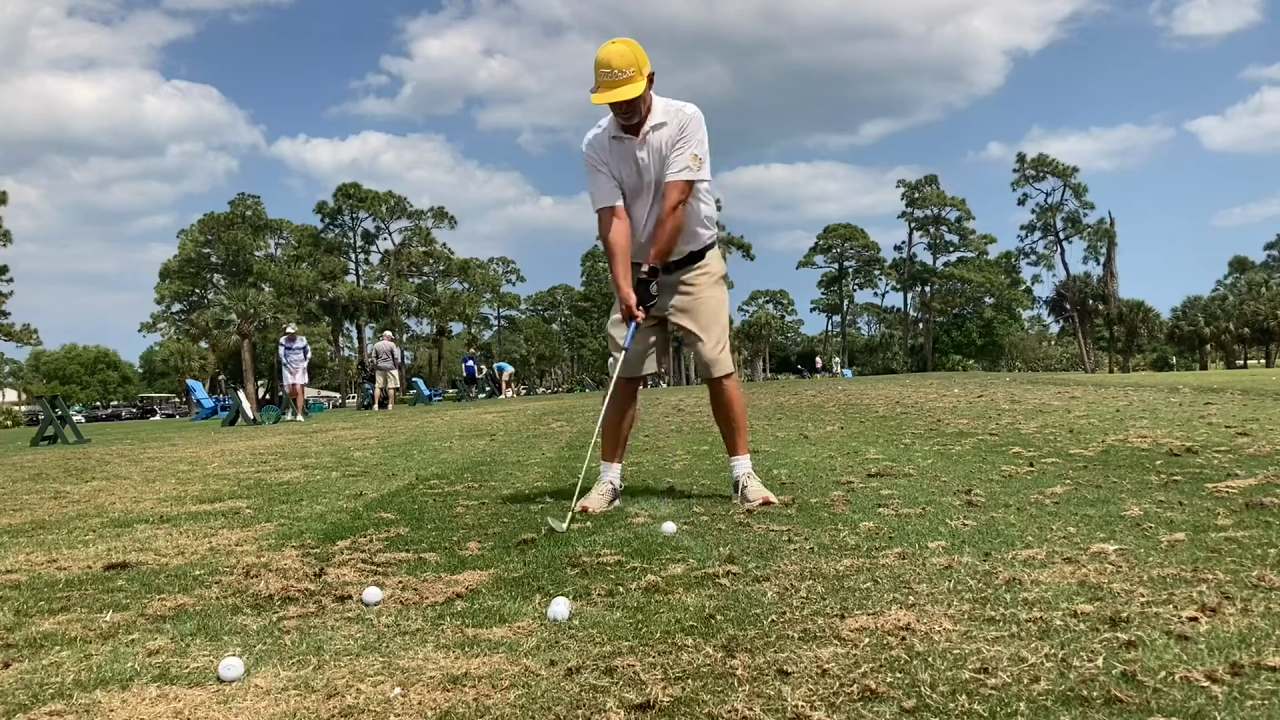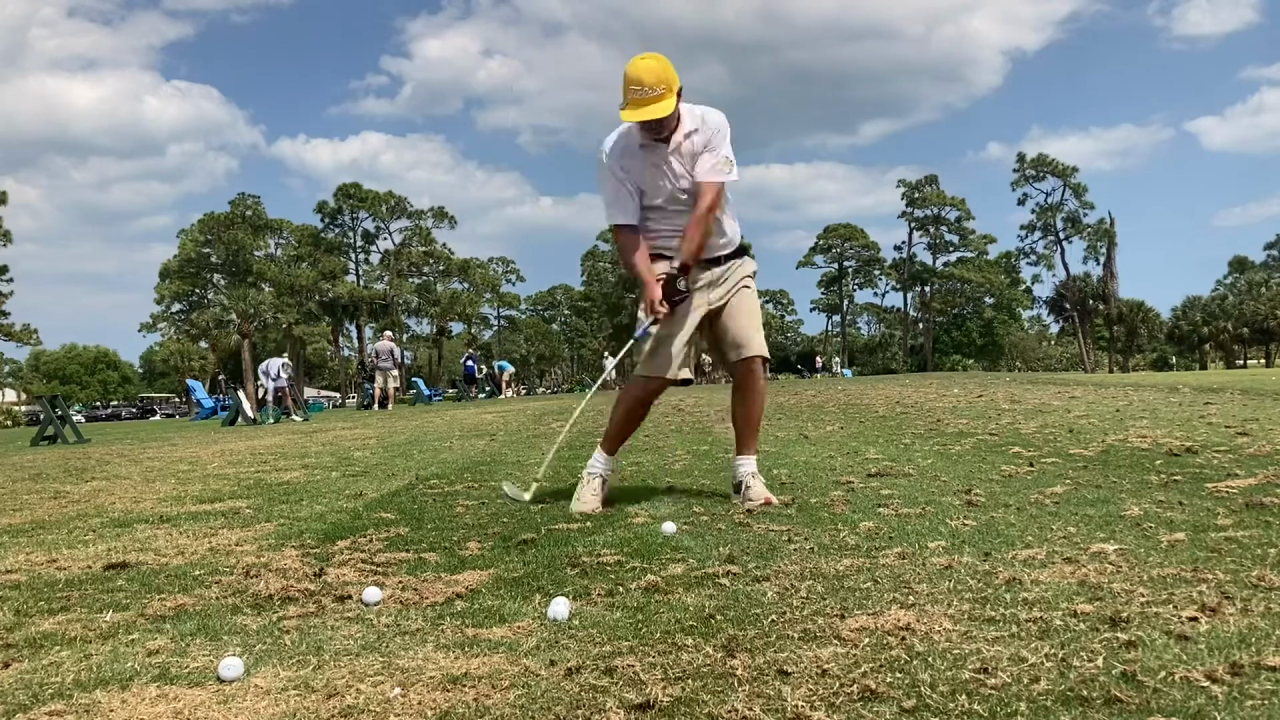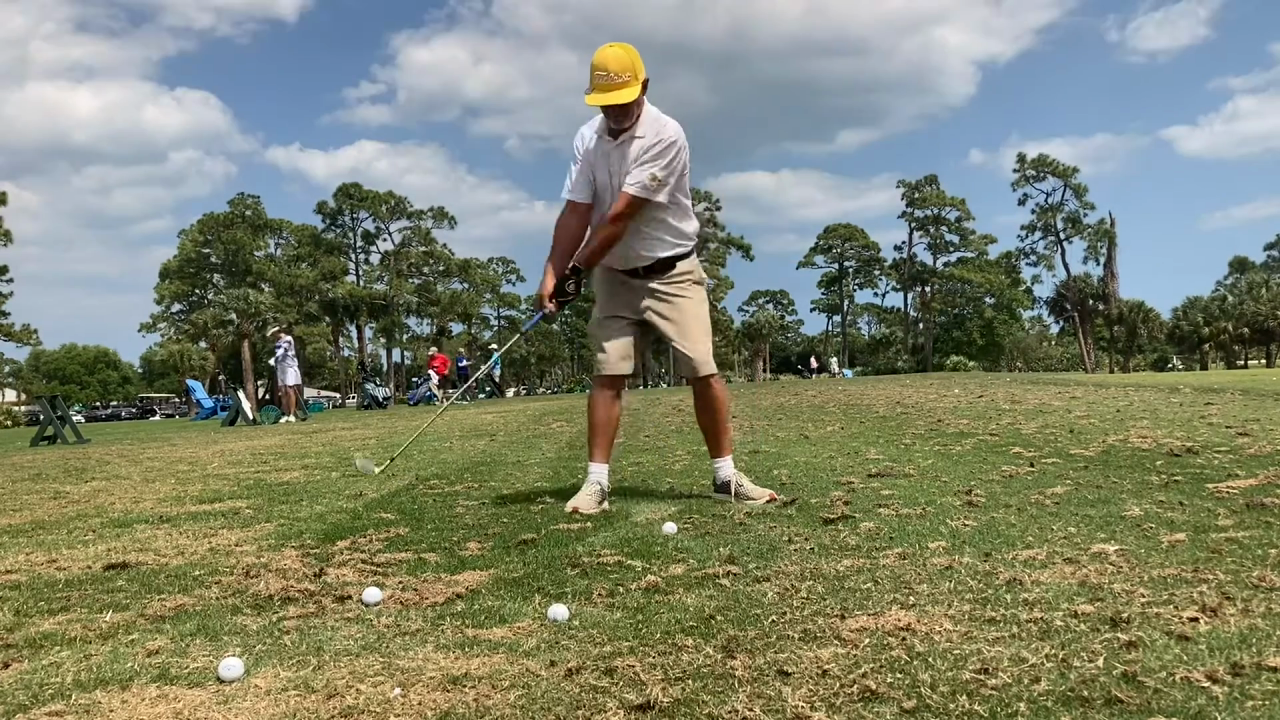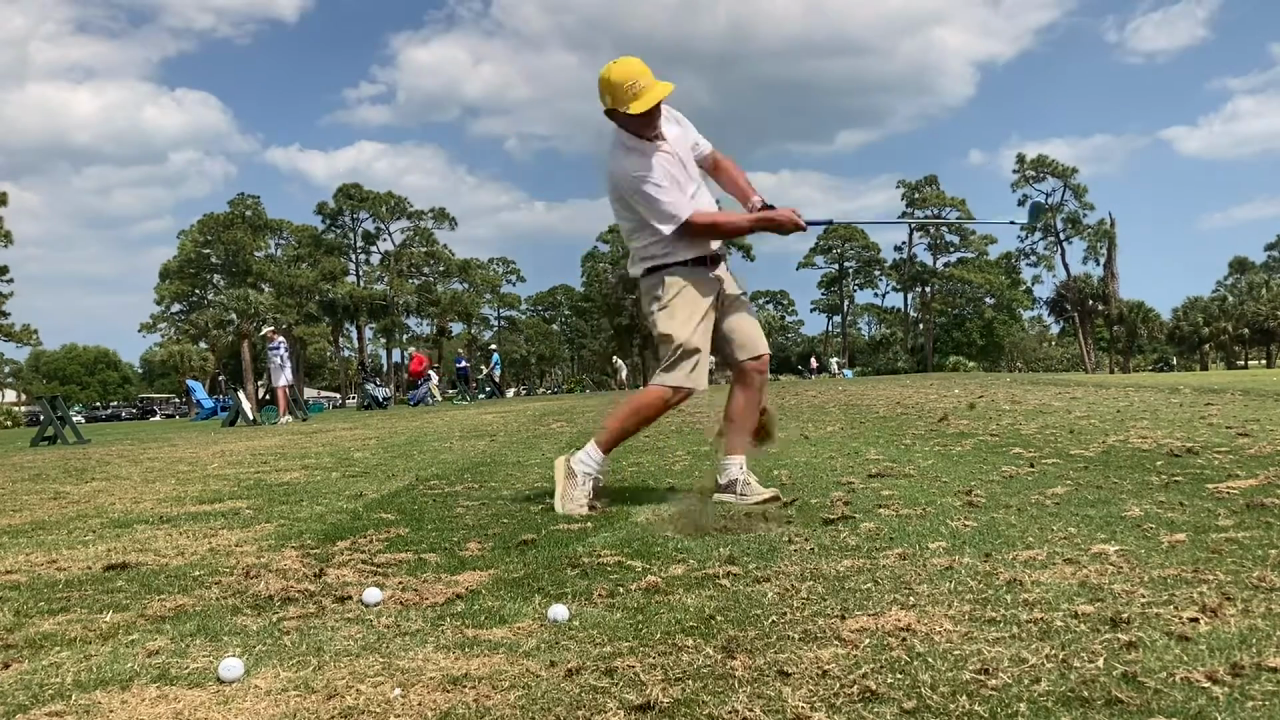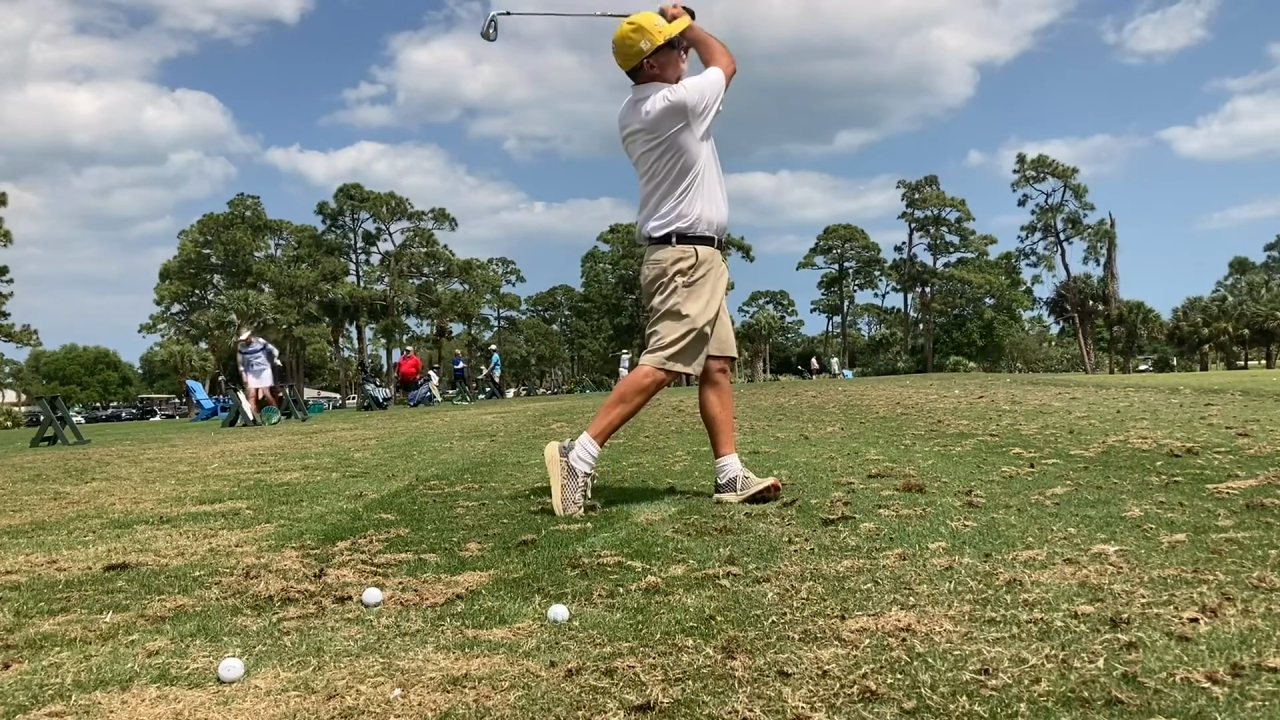
dt=1s
person 1, frame 1
left shoulder: (686, 120)
right shoulder: (595, 143)
left elbow: (674, 203)
right elbow: (612, 218)
left wrist: (652, 269)
right wrist: (624, 284)
left hip: (695, 265)
right hip: (635, 270)
left knee: (718, 369)
right knee: (625, 372)
left ankle: (744, 475)
right ankle: (608, 479)
person 1, frame 2
left shoulder: (710, 123)
right shoulder: (618, 151)
left elbow: (708, 204)
right elbow: (626, 233)
left wrist: (683, 267)
right wrist: (651, 283)
left hip: (729, 266)
right hip: (668, 272)
left knee: (750, 361)
right knee: (652, 375)
left ankle: (745, 474)
right ankle: (598, 468)
person 1, frame 3
left shoulder: (665, 136)
right shoulder: (587, 138)
left elbow: (620, 214)
right elbow: (575, 210)
left wrist: (575, 268)
right wrist: (553, 272)
left hip: (673, 274)
right hip: (615, 276)
left knee: (704, 373)
right knee: (609, 374)
left ankle: (726, 475)
right ankle: (597, 481)
person 1, frame 4
left shoulder: (669, 118)
right shoulder: (629, 168)
left elbow: (718, 163)
right elbow: (697, 224)
left wrist: (754, 201)
right wrist: (765, 222)
left hip: (711, 270)
right hip: (671, 278)
left knee: (752, 361)
right knee: (675, 384)
left ankle: (733, 476)
right ankle: (584, 463)
person 1, frame 5
left shoulder: (634, 111)
right shoulder: (676, 102)
right elbow: (724, 63)
left wrist: (678, 34)
right wrist: (686, 24)
left hip: (691, 256)
right hip: (687, 255)
left knee: (716, 366)
right knee: (661, 366)
left ankle: (730, 474)
right ankle: (578, 455)
